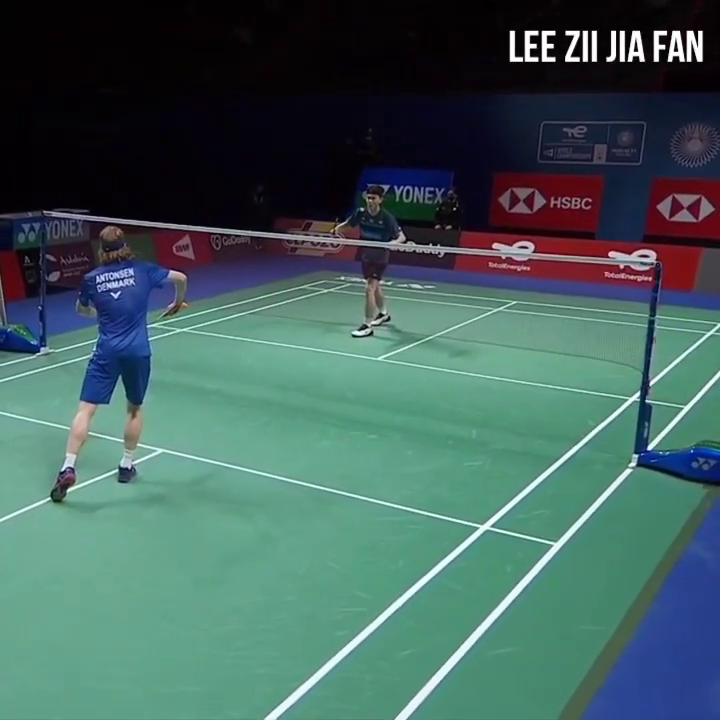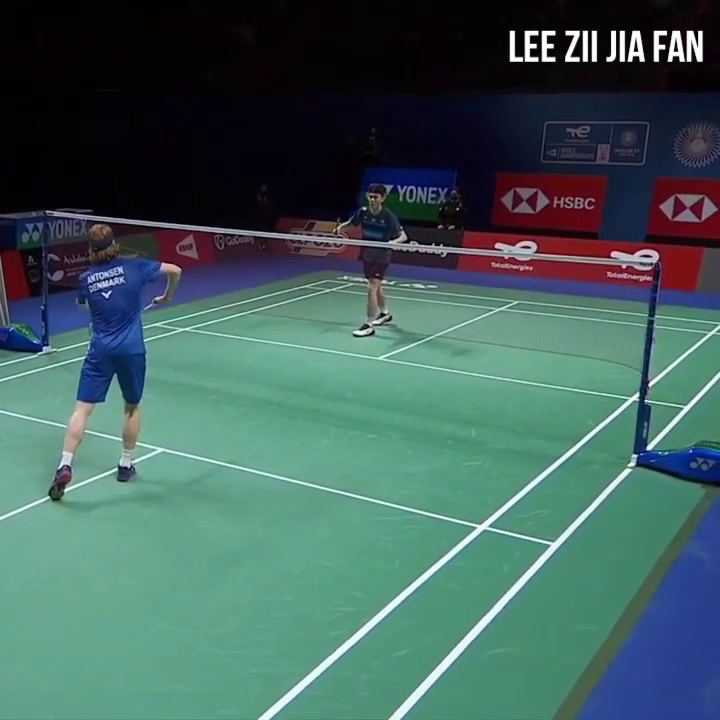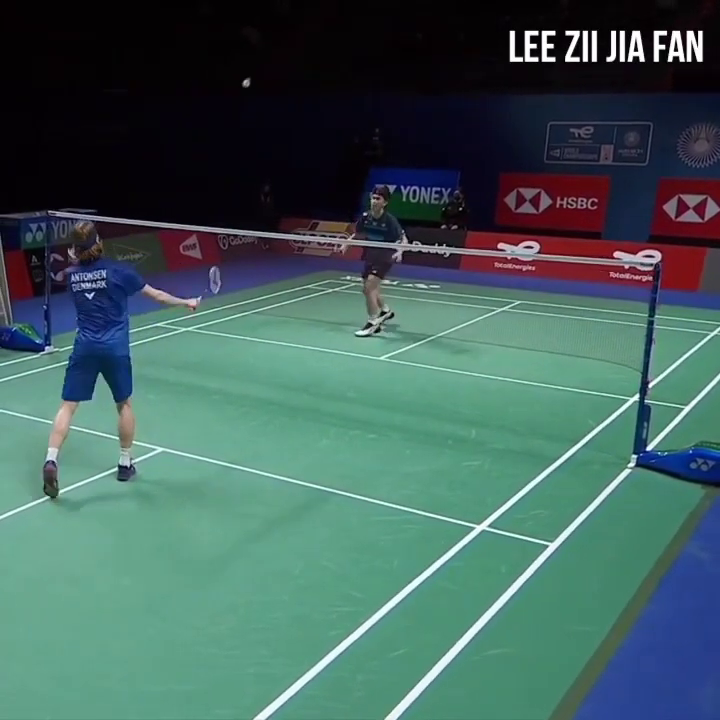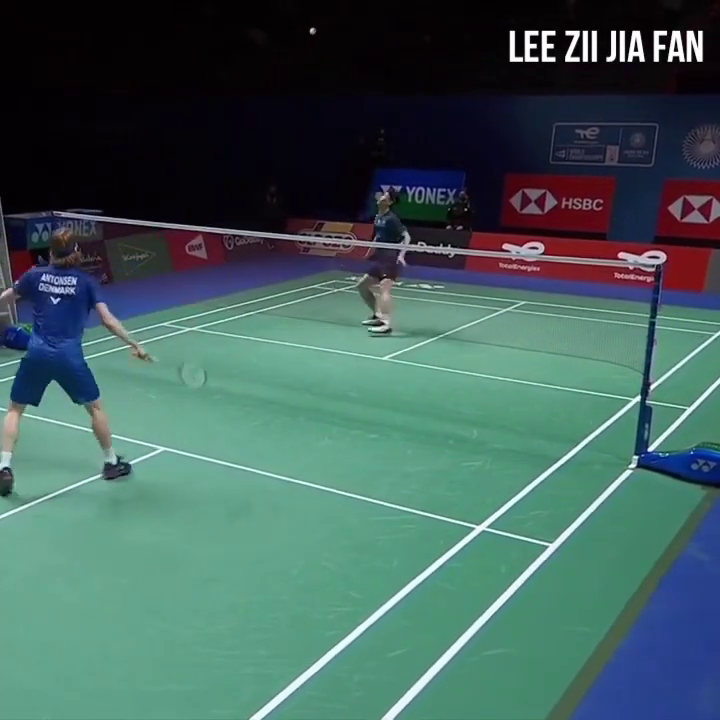
dt=0.3s
person 1, frame 1
left shoulder: (92, 278)
right shoulder: (142, 270)
left elbow: (82, 310)
right elbow: (181, 278)
right wrist: (178, 303)
left hip: (107, 351)
right hip: (137, 351)
left knee: (86, 410)
right knee: (135, 408)
left ankle: (68, 468)
right ankle: (126, 465)
person 1, frame 2
left shoulder: (85, 278)
right shoulder: (133, 267)
right elbow: (174, 270)
right wrist: (167, 296)
left hip: (100, 349)
right hip: (131, 349)
left knee: (82, 409)
right knee: (132, 408)
left ankle: (65, 467)
right ankle: (126, 465)
person 1, frame 3
left shoulder: (71, 275)
right shoulder: (118, 270)
right elbow: (156, 296)
left wrist: (77, 263)
right wrist: (187, 303)
left hip: (84, 349)
right hip: (115, 348)
left knee: (67, 407)
right knee: (124, 405)
left ankle: (51, 461)
right ankle: (125, 464)
person 1, frame 4
left shoulder: (34, 276)
right shoulder: (85, 282)
right elbow: (108, 320)
right wrist: (135, 345)
left hip: (36, 355)
right hip: (69, 357)
right knee: (95, 407)
right ankle: (111, 463)
